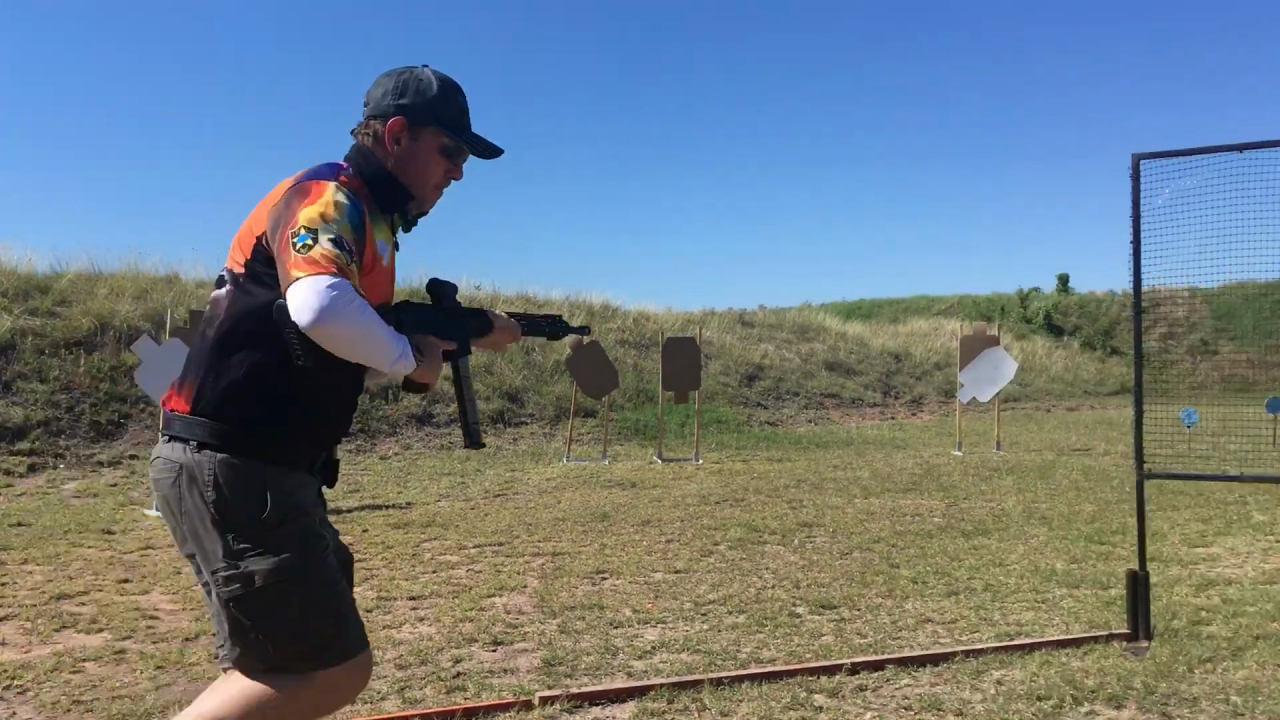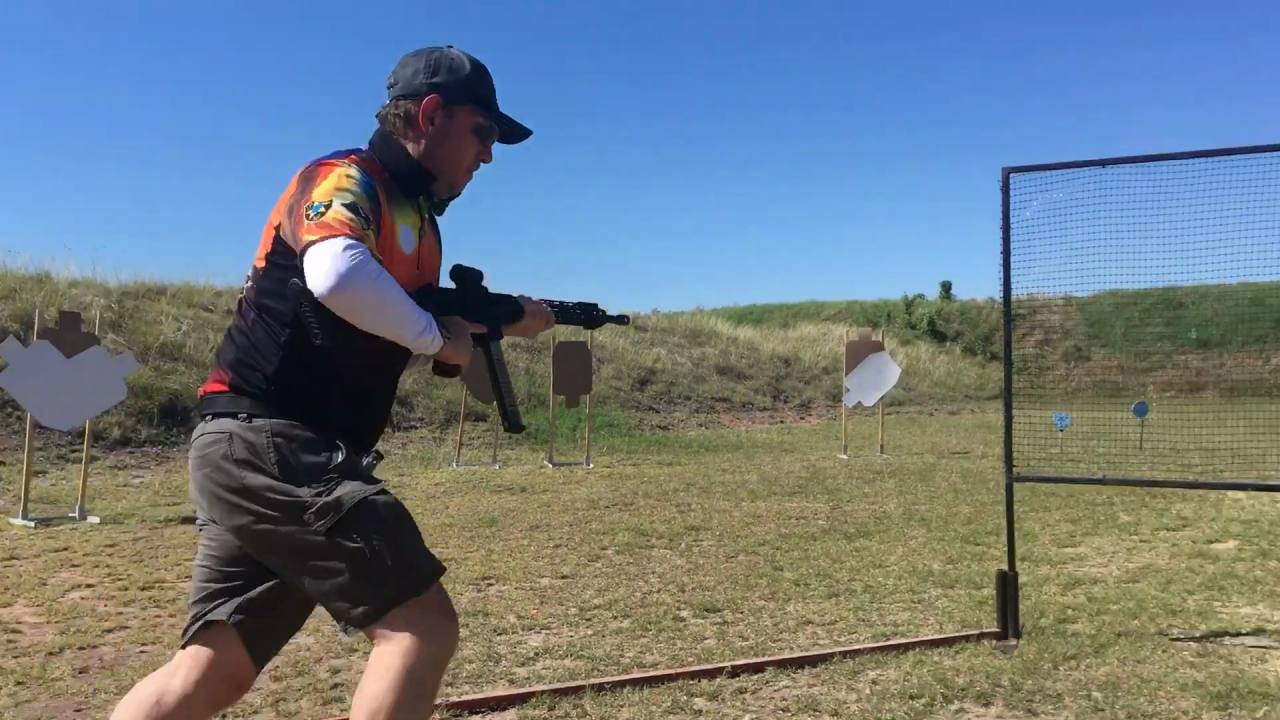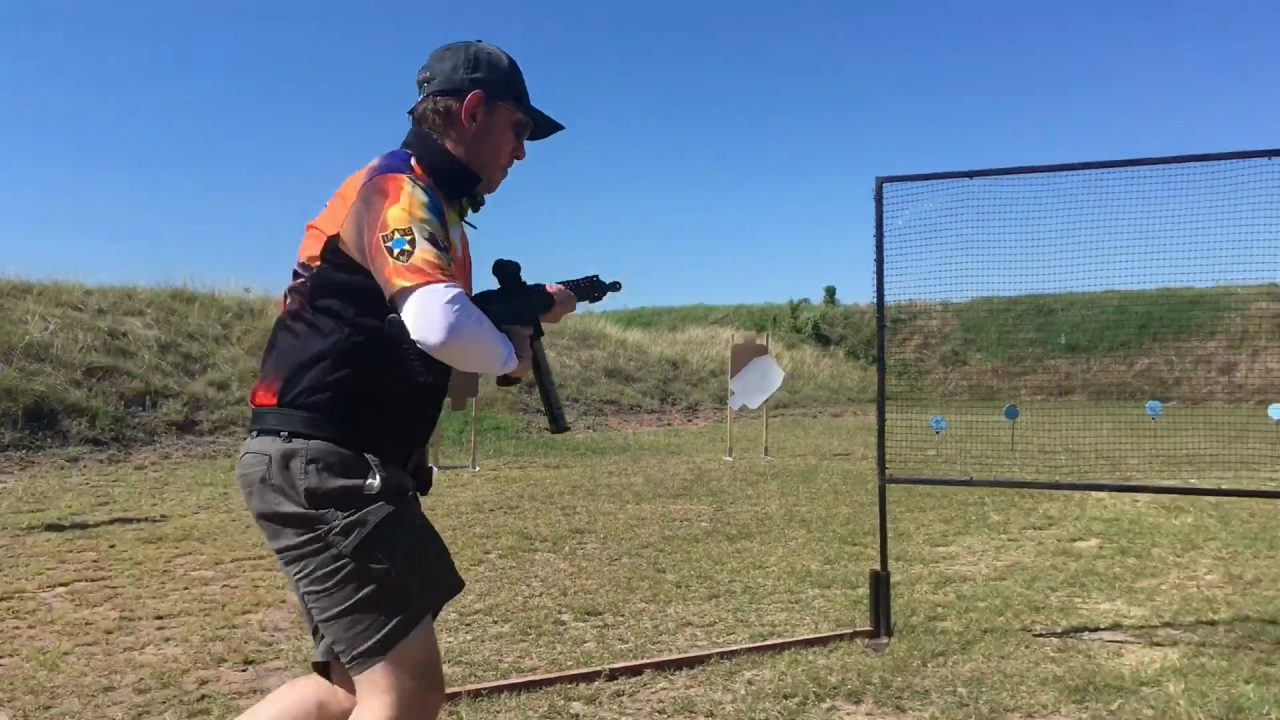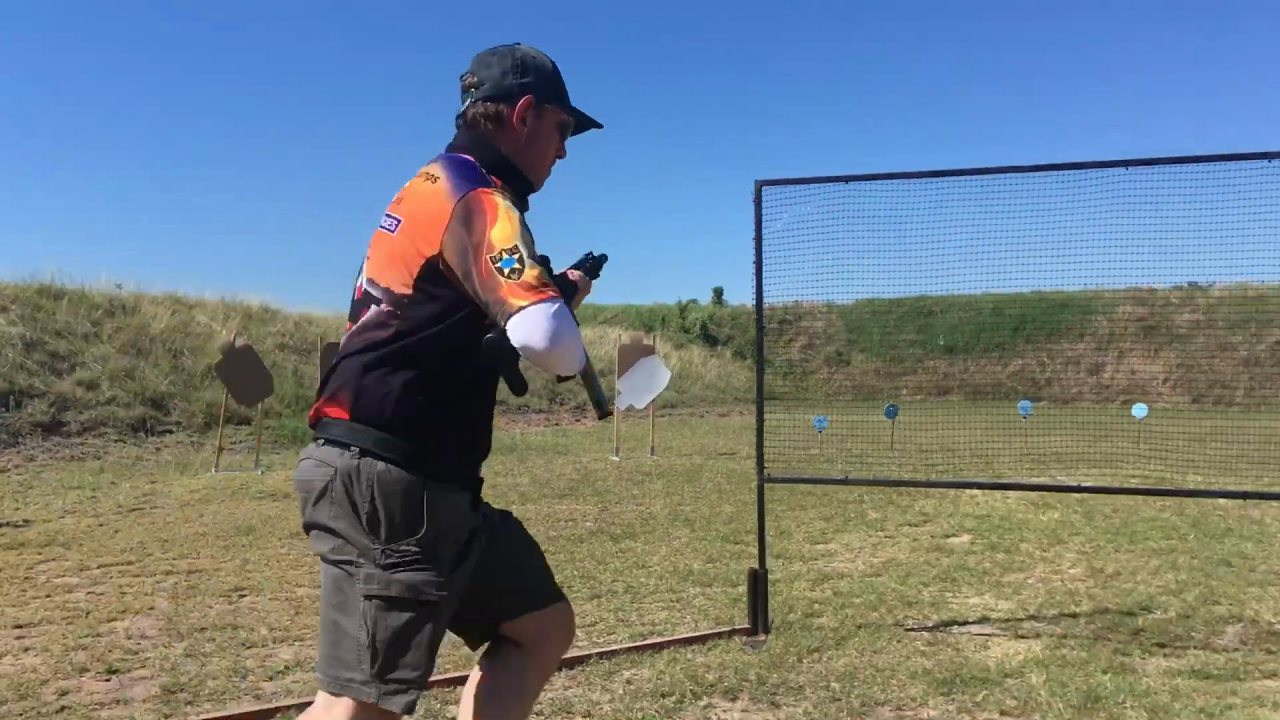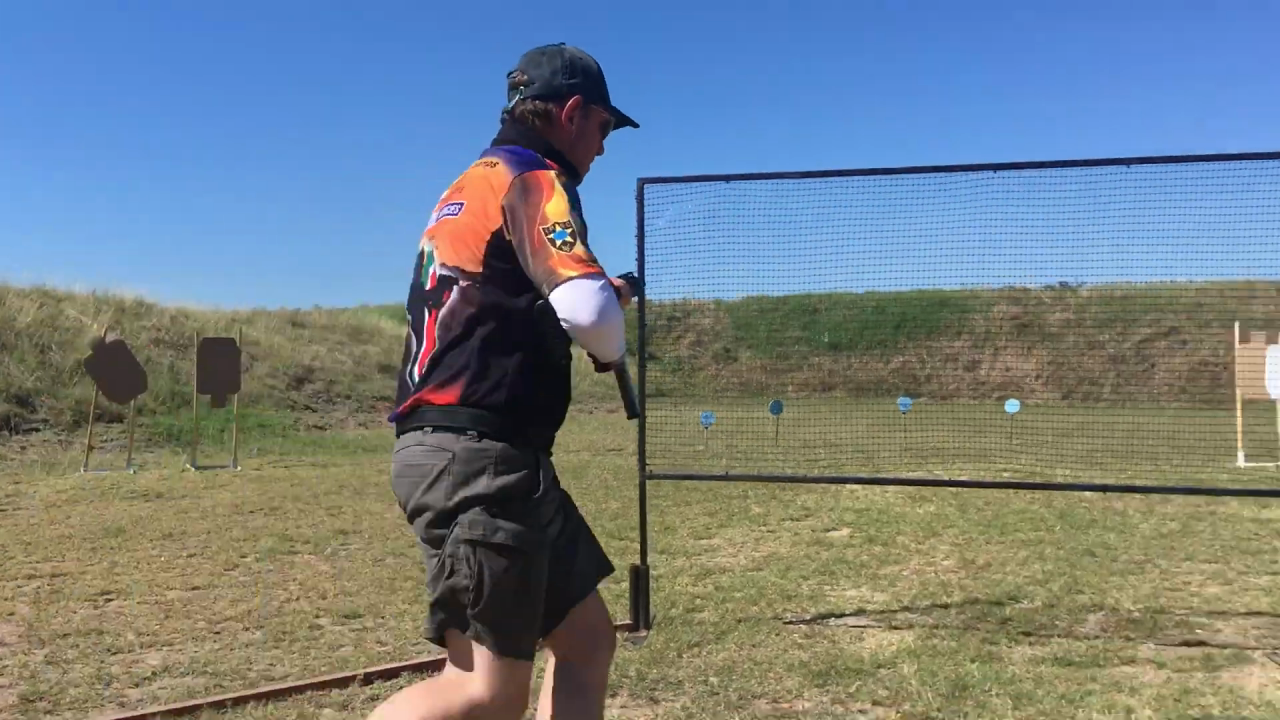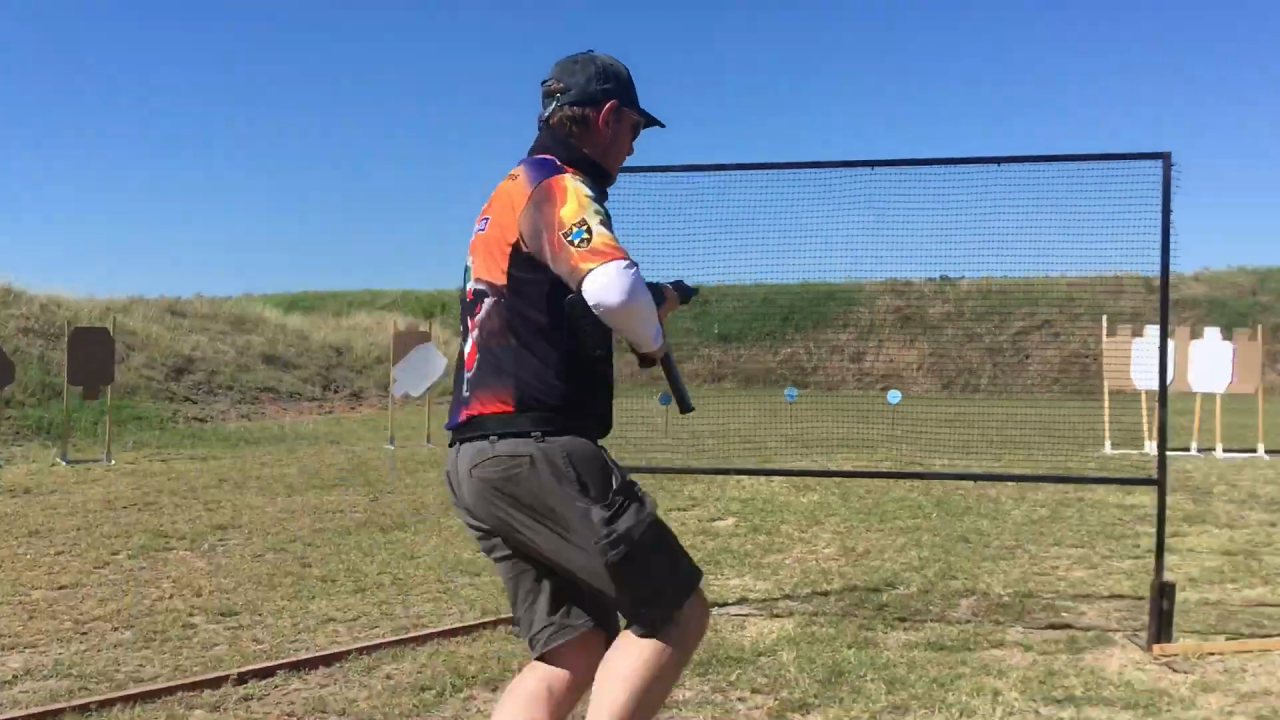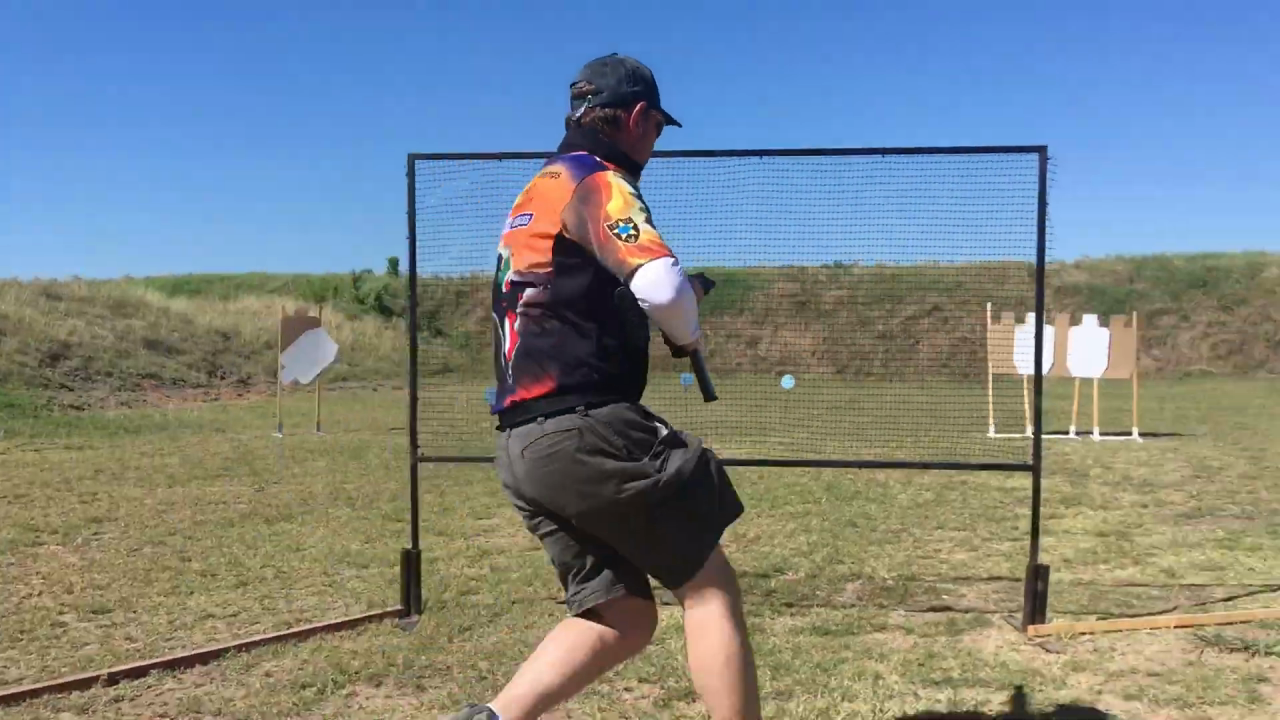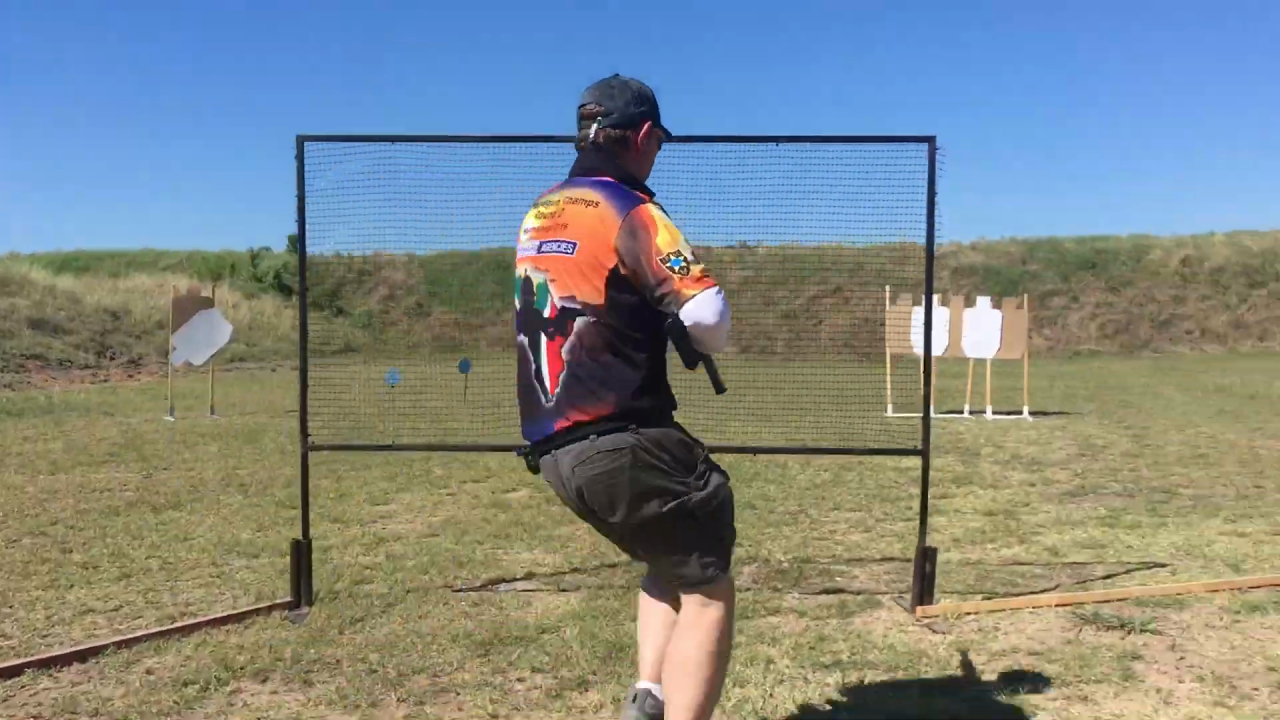
dt=0.1s
person 1, frame 1
left shoulder: (369, 217)
right shoulder: (324, 196)
left elbow: (355, 324)
right elbow: (320, 310)
left wrist: (476, 333)
right wrist: (410, 358)
left hip: (276, 470)
right hip: (228, 468)
person 1, frame 2
left shoulder: (416, 218)
right shoulder: (345, 180)
left elbow: (391, 311)
right elbow: (336, 275)
left wrist: (506, 321)
right wrist: (435, 336)
left hip: (301, 452)
right hip: (270, 442)
left knee: (219, 665)
right knee: (423, 628)
person 1, frame 3
left shoulder: (439, 205)
right shoulder: (399, 189)
left elbow: (421, 326)
right elbow: (441, 325)
right wrist: (509, 354)
left hip: (346, 466)
right hip: (319, 461)
person 1, frame 4
left shoulder: (428, 195)
right shoulder: (477, 197)
right elbow: (543, 335)
left wrist: (553, 294)
right wrist: (570, 352)
left hip: (412, 479)
right hip: (381, 480)
left knee: (544, 629)
person 1, frame 5
left shoulder: (479, 183)
right shoulder: (531, 181)
right elbow: (584, 309)
left wrist: (603, 294)
right wrist: (609, 345)
left hip: (468, 456)
right hip: (478, 459)
left knee: (588, 635)
person 1, frame 6
left shoulder: (510, 196)
right shoulder: (558, 187)
right elbow: (614, 291)
left wrist: (653, 297)
right wrist: (651, 338)
left hip: (486, 459)
right hip: (535, 452)
left knee: (571, 650)
right knee: (672, 621)
person 1, frame 7
left shoulder: (543, 187)
right shoulder: (598, 183)
right elbow: (661, 287)
left wrist: (678, 299)
right wrist: (687, 334)
left hip: (529, 441)
right hip: (585, 430)
left knee: (619, 616)
right knee: (709, 584)
person 1, frame 8
left shoulder: (540, 217)
right shoulder: (630, 211)
right elbow: (708, 312)
left wrist: (658, 318)
right wrist: (708, 343)
left hip: (556, 450)
right hip: (625, 443)
left knee: (668, 571)
right knee: (706, 593)
